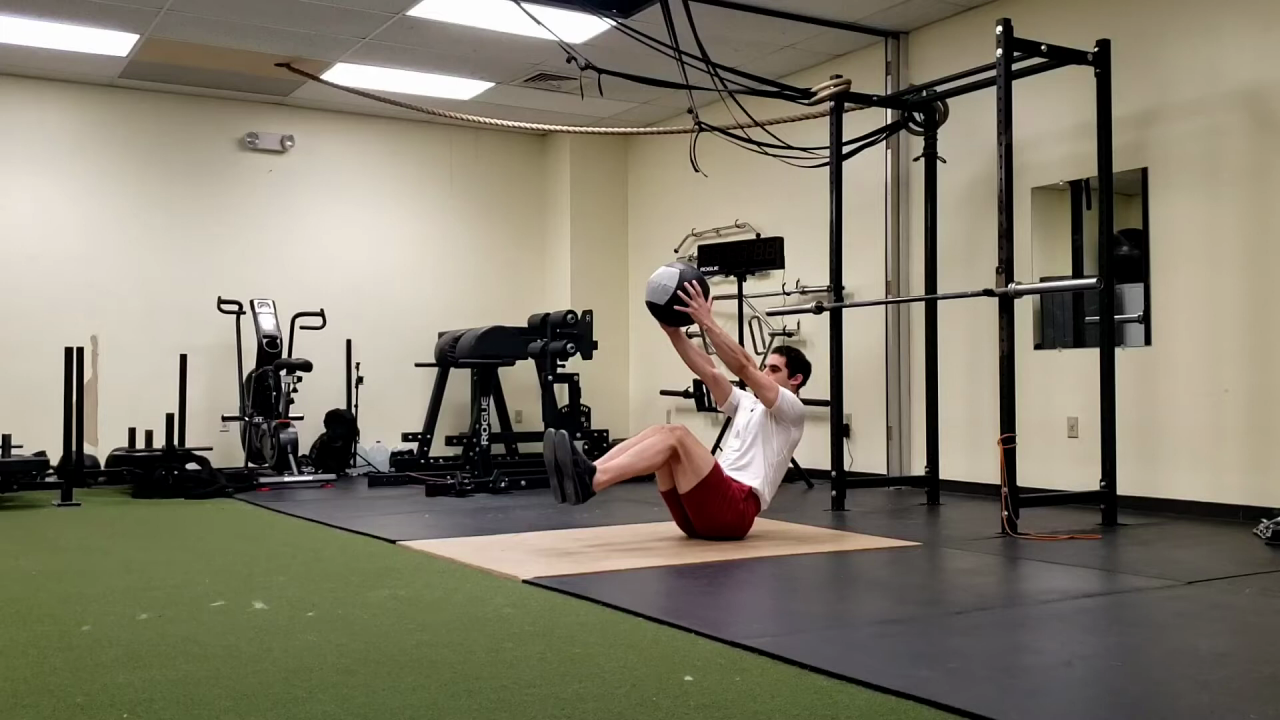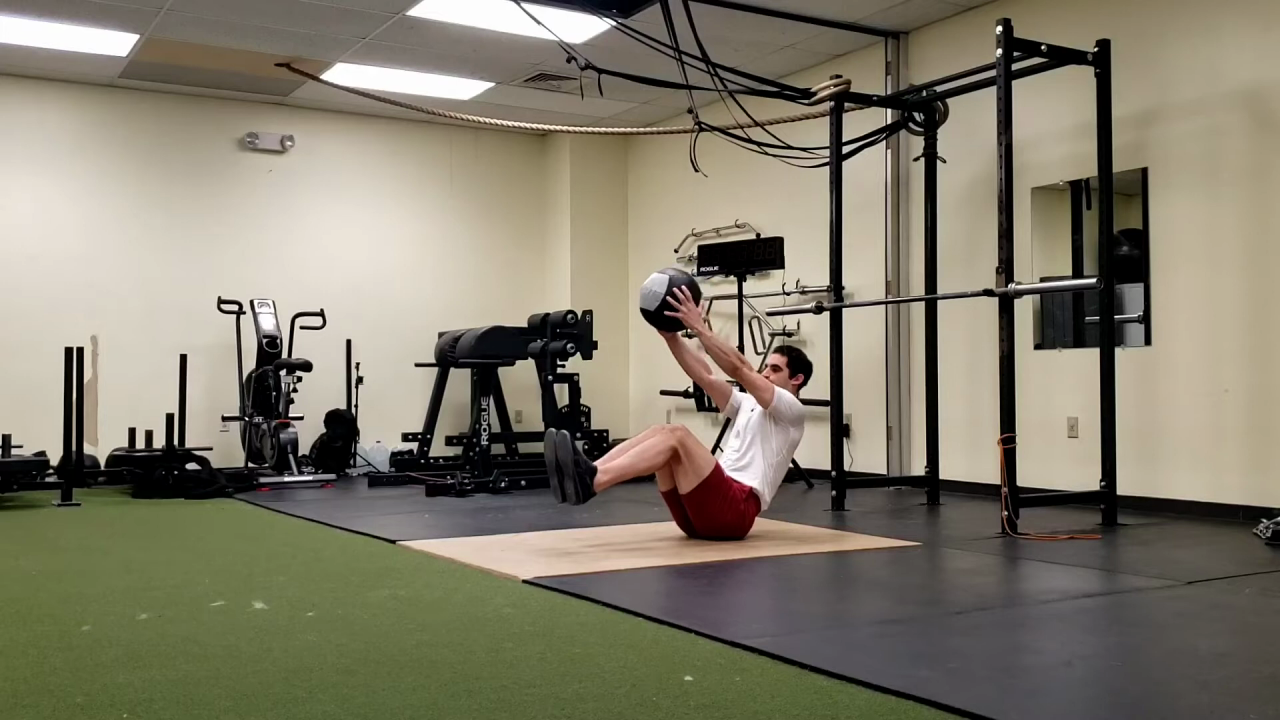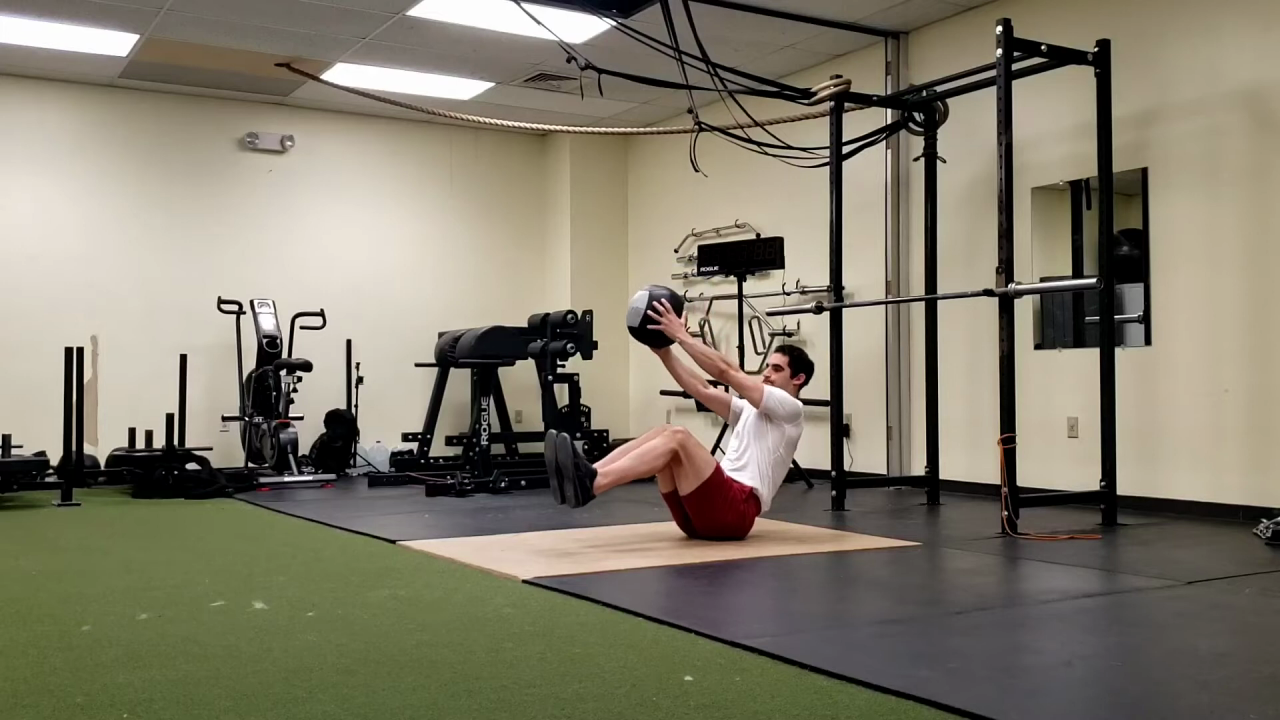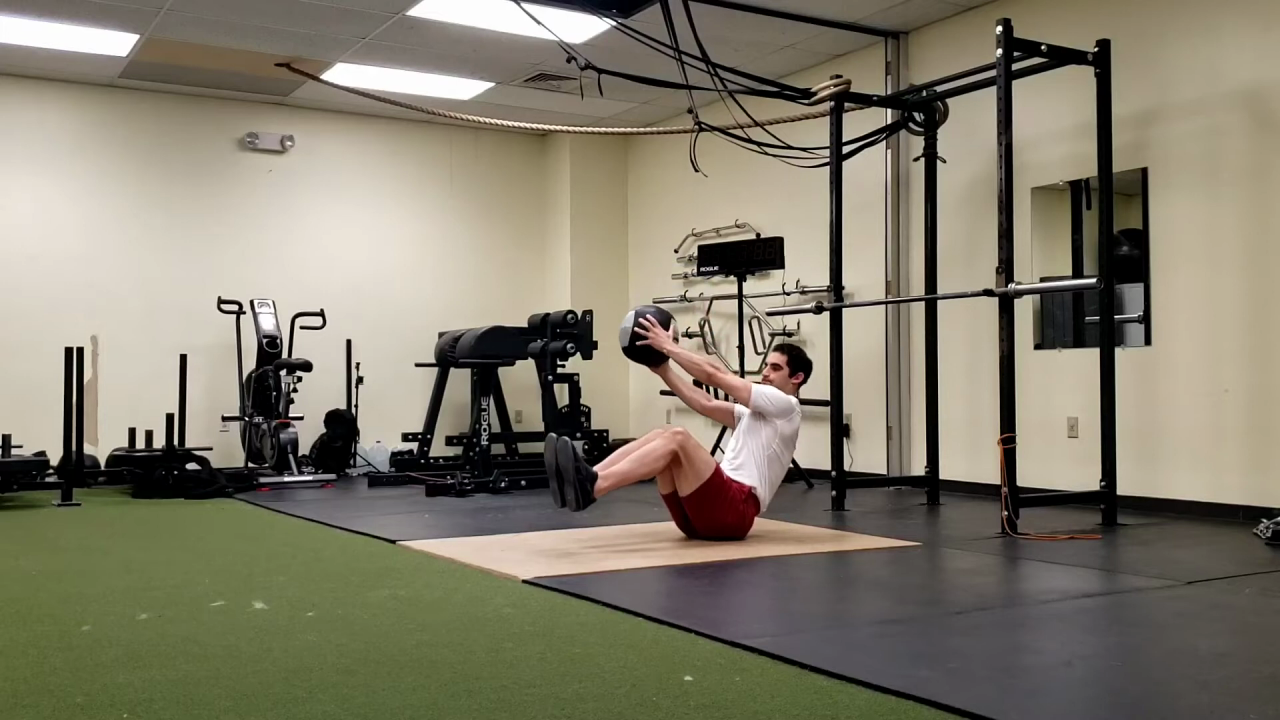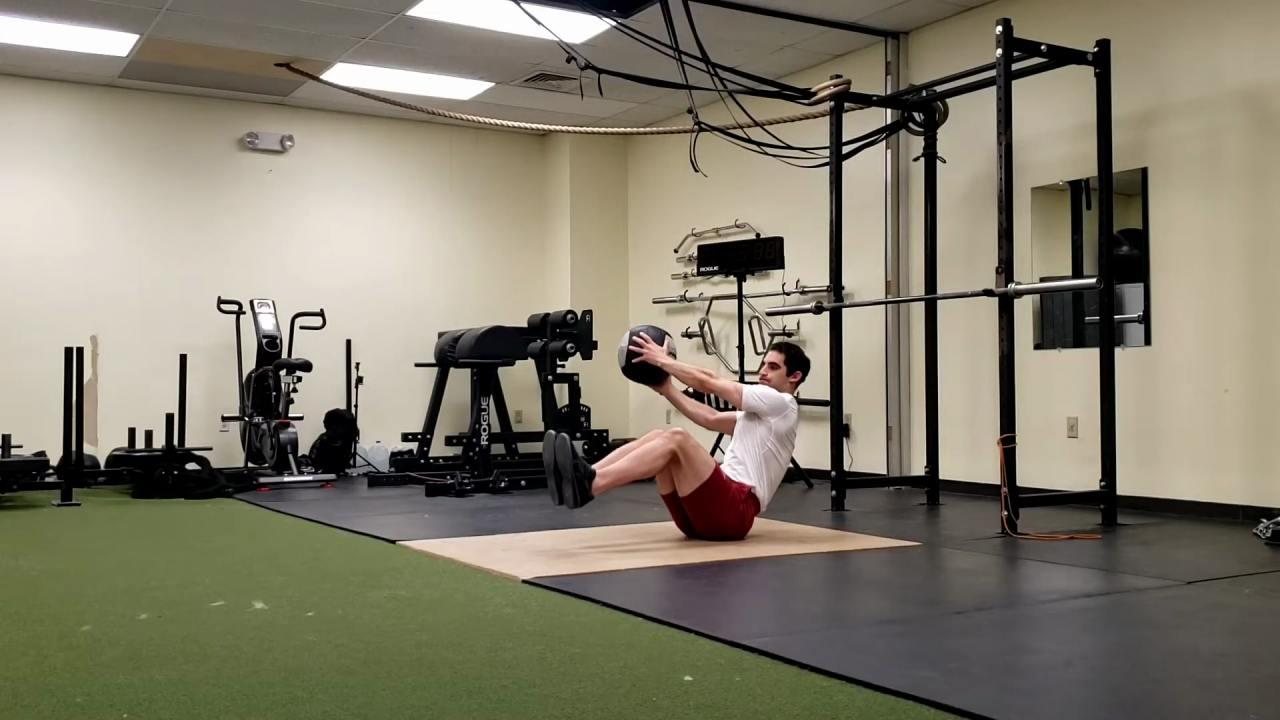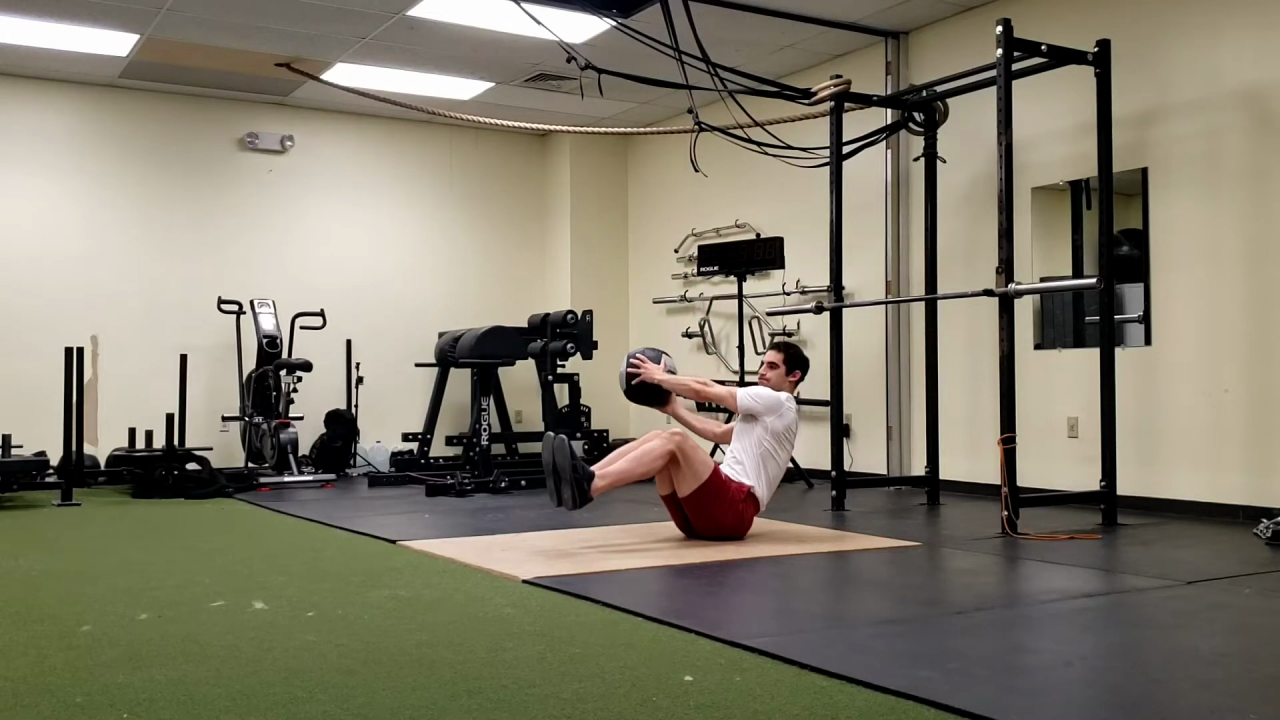
dt=0.4s
person 1, frame 1
left shoulder: (791, 412)
right shoulder: (748, 404)
left elbow: (744, 368)
right elbow: (708, 372)
left wrist: (706, 322)
right wrist: (673, 330)
left hip: (735, 510)
right hip: (703, 509)
left knee: (676, 435)
right knee: (660, 433)
left ankle: (589, 482)
right ankle: (587, 473)
person 1, frame 2
left shoulder: (791, 413)
right shoulder: (749, 405)
left elbow: (739, 369)
right elbow: (705, 377)
left wrist: (698, 326)
right wrist: (670, 334)
left hip: (735, 510)
right hip: (702, 510)
left knee: (676, 435)
right knee: (662, 434)
left ankle: (590, 481)
right ankle: (587, 473)
person 1, frame 3
left shoulder: (789, 410)
right shoulder: (752, 410)
left elbow: (727, 372)
right elbow: (702, 390)
left wrist: (680, 335)
right wrist: (664, 351)
left hip: (735, 510)
right hip: (702, 510)
left knee: (677, 437)
right knee: (662, 434)
left ankle: (590, 484)
right ankle: (587, 476)
person 1, frame 4
left shoulder: (784, 406)
right shoulder: (755, 413)
left elbow: (716, 375)
right elbow: (707, 404)
left wrist: (668, 346)
right wrist: (663, 369)
left hip: (734, 510)
right hip: (703, 509)
left knee: (677, 438)
right knee: (662, 436)
left ankle: (591, 487)
right ankle: (587, 478)
person 1, frame 5
left shoulder: (780, 404)
right shoulder: (759, 414)
left elbow: (708, 381)
right elbow: (712, 419)
left wrist: (663, 361)
right wrist: (666, 388)
left hip: (734, 511)
right hip: (705, 509)
left knee: (676, 438)
right knee: (660, 437)
left ankle: (589, 485)
right ankle: (586, 476)
person 1, frame 6
left shoulder: (777, 403)
right shoulder: (763, 414)
left elbow: (705, 390)
right elbow: (720, 433)
left wrist: (660, 377)
right wrist: (672, 408)
left hip: (733, 510)
right hip: (709, 509)
left knee: (675, 439)
right knee: (658, 437)
left ankle: (588, 487)
right ankle: (584, 478)
